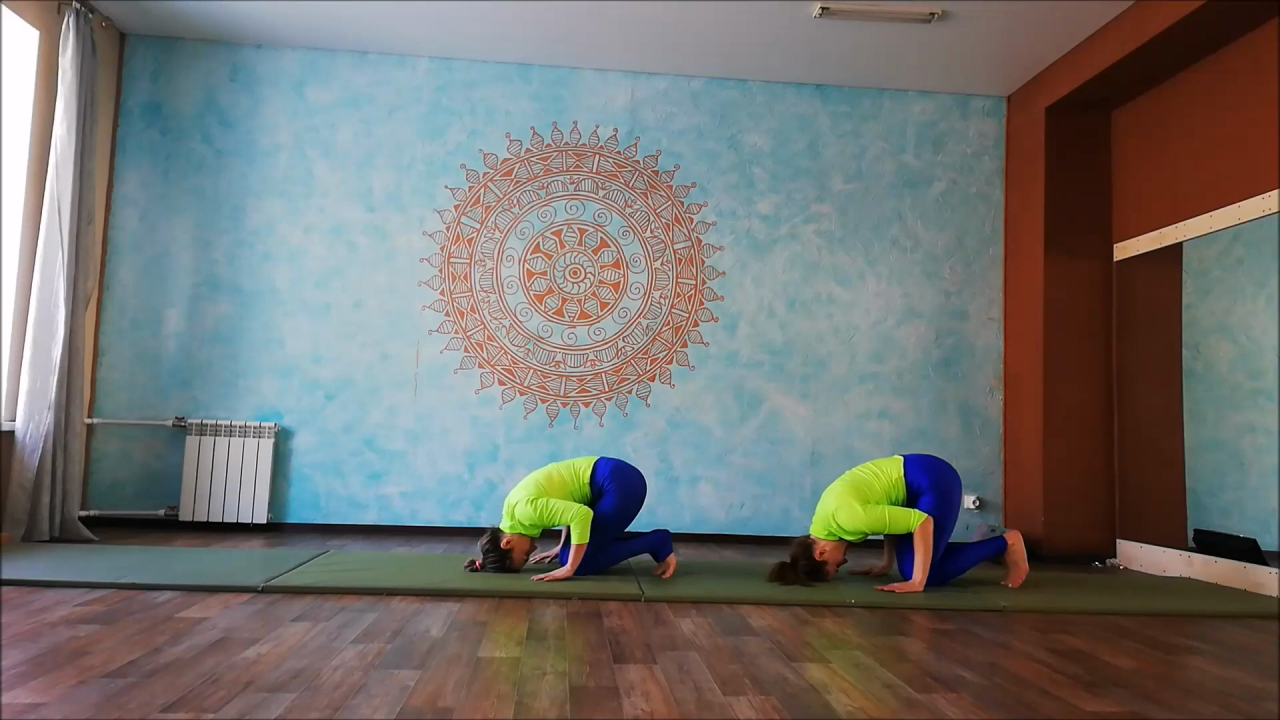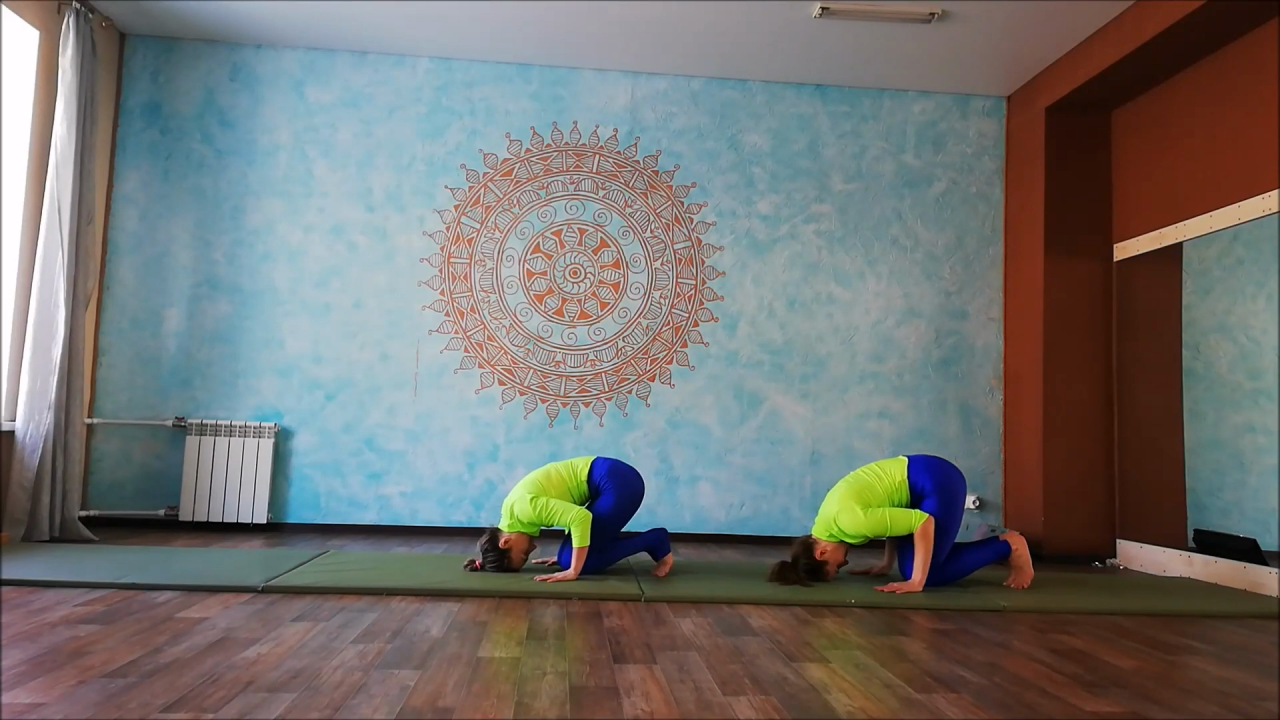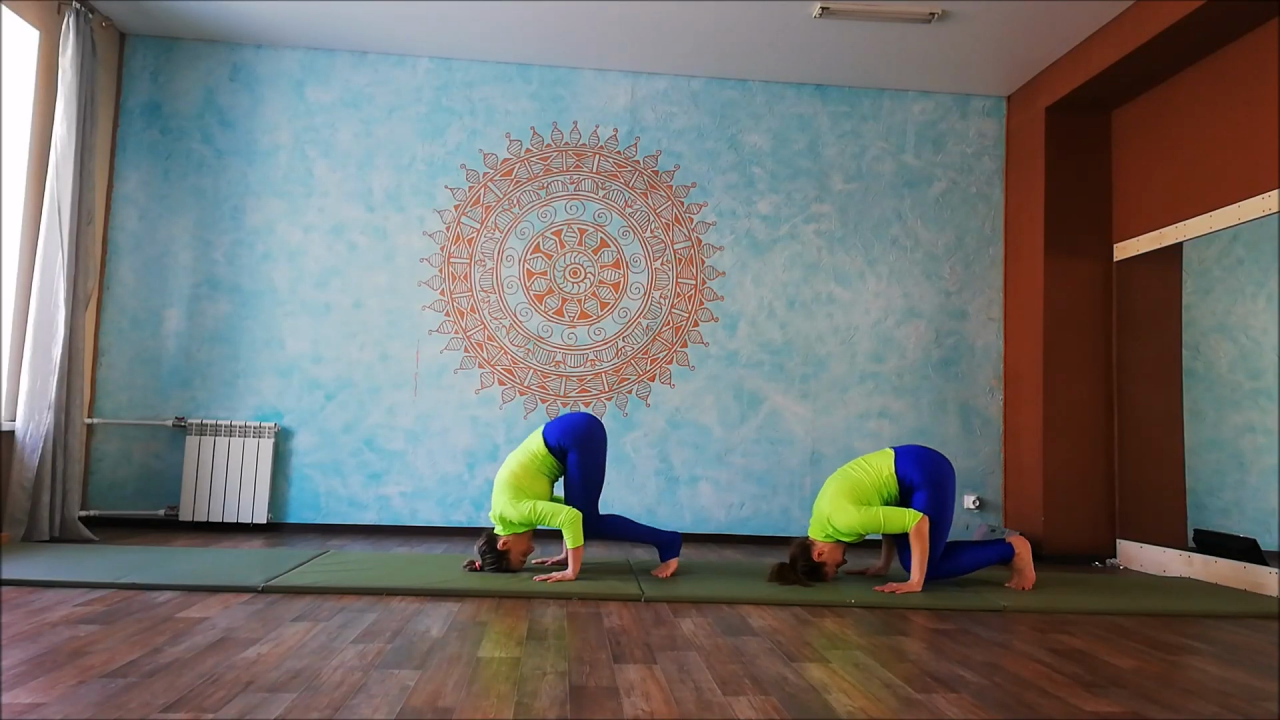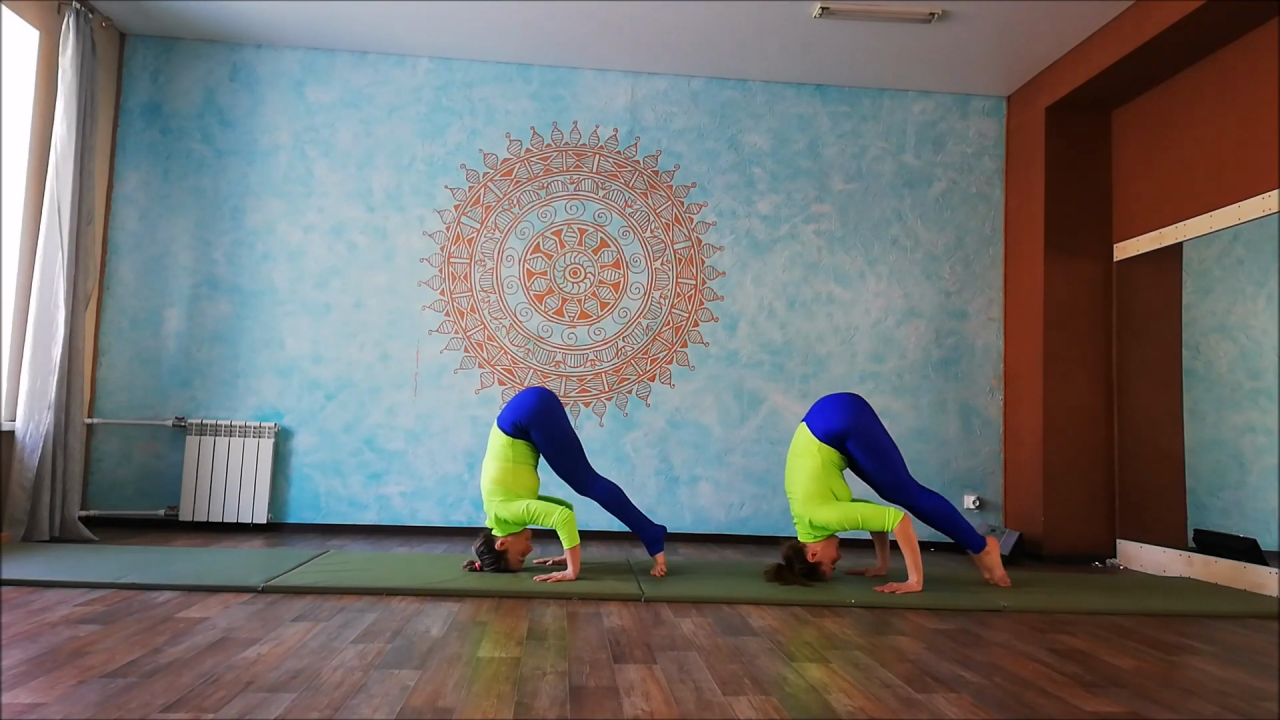
dt=0.7s
person 1, frame 1
left shoulder: (846, 517)
right shoulder: (826, 519)
left elbow: (922, 522)
left wrist: (918, 582)
right wrist: (886, 563)
left hip: (933, 482)
right hip: (915, 480)
left knee: (926, 574)
right knee: (911, 569)
left ankle: (1005, 544)
right ankle: (999, 547)
person 1, frame 2
left shoulder: (848, 520)
right shoulder: (830, 518)
left elbow: (923, 522)
left wrist: (917, 582)
right wrist: (887, 563)
left hip: (938, 483)
right hip: (922, 479)
left knee: (928, 574)
right knee: (911, 568)
left ankle: (1008, 546)
right ankle: (1004, 544)
person 1, frame 3
left shoulder: (839, 519)
right shoulder: (825, 520)
left elbow: (918, 522)
left wrist: (916, 582)
right wrist: (883, 564)
left hip: (924, 472)
right hip: (909, 469)
left knee: (928, 567)
right knee: (916, 560)
left ankle: (1013, 550)
right ankle: (1009, 548)
person 1, frame 4
left shoulder: (818, 518)
left elbow: (897, 519)
left wrist: (916, 580)
right wrist: (882, 564)
right hip: (833, 424)
right knee: (896, 495)
left ankle: (981, 548)
person 2, frame 1
left shoulder: (523, 510)
right shoulder: (519, 507)
left elbow: (581, 514)
left wrist: (570, 568)
right wrist: (562, 548)
left hip: (620, 485)
right hip: (615, 479)
left knee: (581, 562)
right knee: (573, 555)
left ankle: (657, 544)
right ankle: (655, 542)
person 2, frame 2
left shoulder: (521, 508)
right shoulder: (519, 507)
left elbow: (581, 517)
left wrist: (573, 571)
right wrist: (565, 556)
left hip: (618, 484)
right hip: (614, 480)
left knee: (577, 561)
right knee: (569, 557)
left ankle: (655, 542)
right ankle: (653, 541)
person 2, frame 3
left shoulder: (510, 511)
right shoulder: (508, 511)
left elbow: (571, 517)
right elbow: (566, 513)
left wrist: (572, 571)
right wrist: (566, 556)
left hip: (577, 434)
right hip: (576, 430)
left knee: (588, 522)
left ankle: (668, 544)
person 2, frame 4
left shoulder: (504, 510)
right shoulder: (504, 509)
left elbow: (564, 517)
left wrist: (573, 571)
right wrist: (569, 556)
left knee: (586, 482)
right knee: (585, 484)
left ankle: (652, 537)
